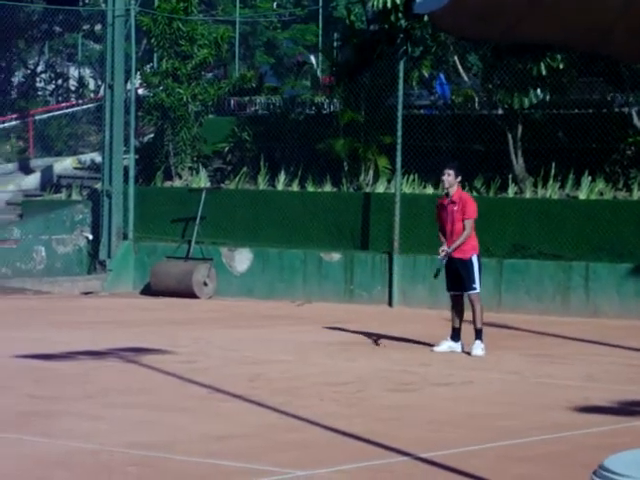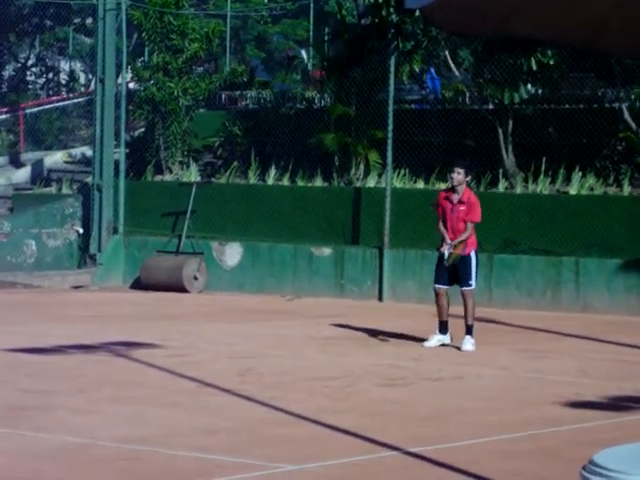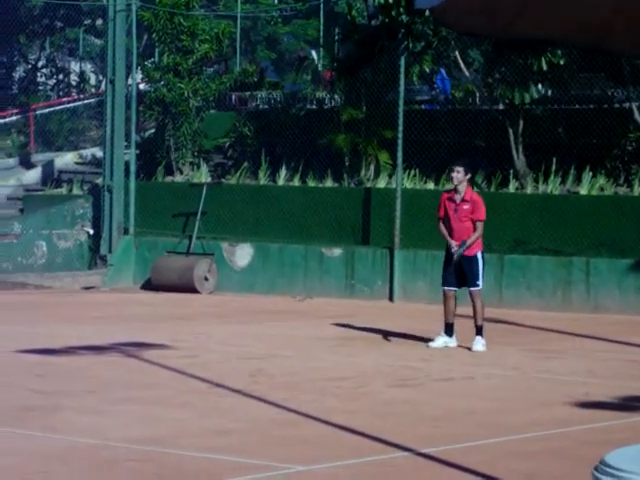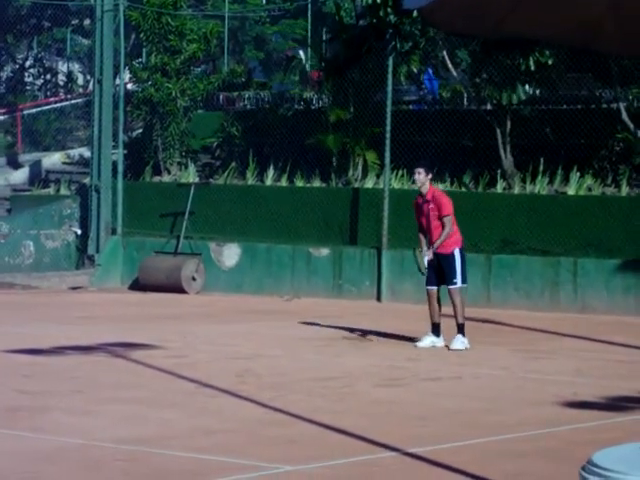
dt=0.5s
person 1, frame 1
left shoulder: (466, 200)
right shoulder: (441, 202)
left elbow: (468, 230)
left wrist: (450, 248)
right wrist: (443, 243)
left hip: (468, 254)
right hip: (451, 256)
left knee: (473, 296)
right knee: (455, 297)
left ankle: (479, 341)
right ankle: (455, 340)
person 1, frame 2
left shoulder: (472, 201)
right shoulder: (442, 196)
left elbow: (469, 231)
right elbow: (441, 222)
left wrist: (453, 244)
right wrist: (446, 239)
left hip: (466, 251)
right hip: (447, 249)
left knee: (467, 292)
right knee: (439, 290)
left ankle: (469, 336)
right ankle: (443, 333)
person 1, frame 3
left shoulder: (475, 200)
right shoulder: (445, 197)
left elbow: (479, 231)
left wrist: (463, 246)
right wrist: (449, 241)
left hip: (471, 252)
right hip: (452, 252)
left knee: (475, 293)
right knee: (448, 292)
left ankle: (479, 337)
right ankle: (448, 335)
person 1, frame 4
left shoulder: (440, 198)
right shoulder: (417, 201)
left elbow: (449, 227)
left wrist: (432, 248)
right wrist: (424, 247)
left hip: (451, 249)
right hip: (433, 251)
left knee: (454, 290)
right knee: (431, 291)
left ankle: (461, 336)
right ankle: (436, 335)
